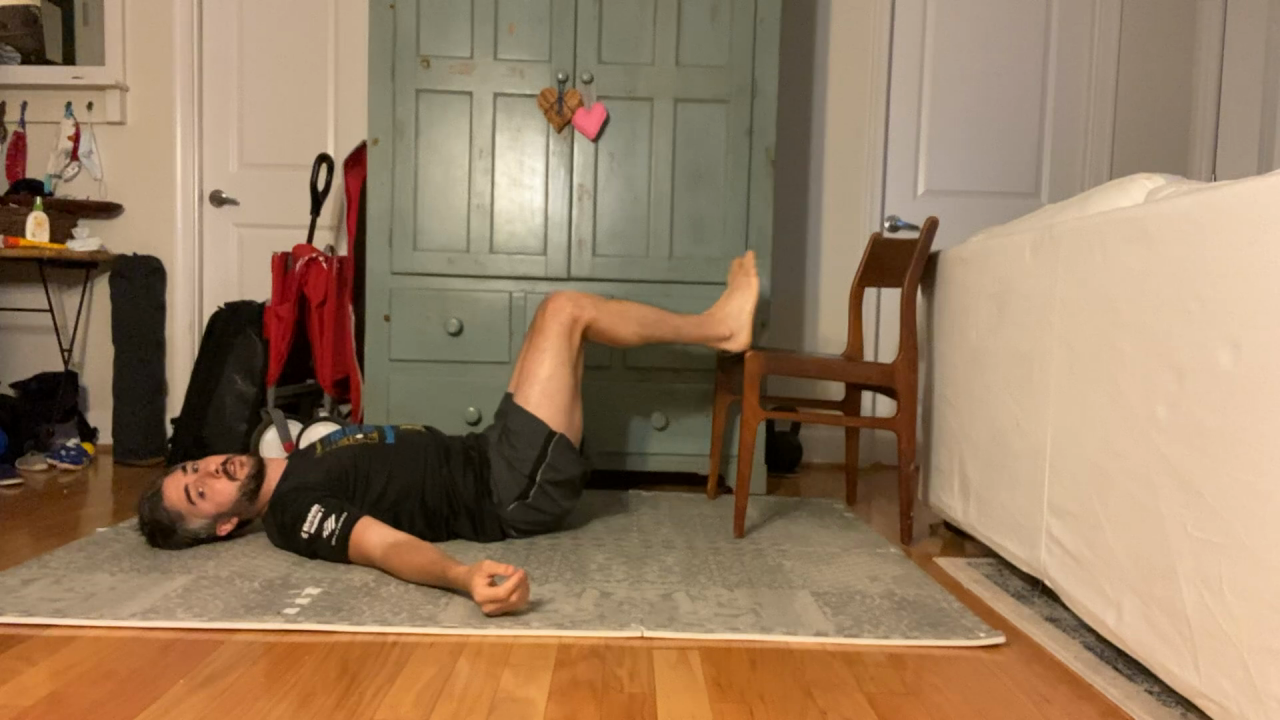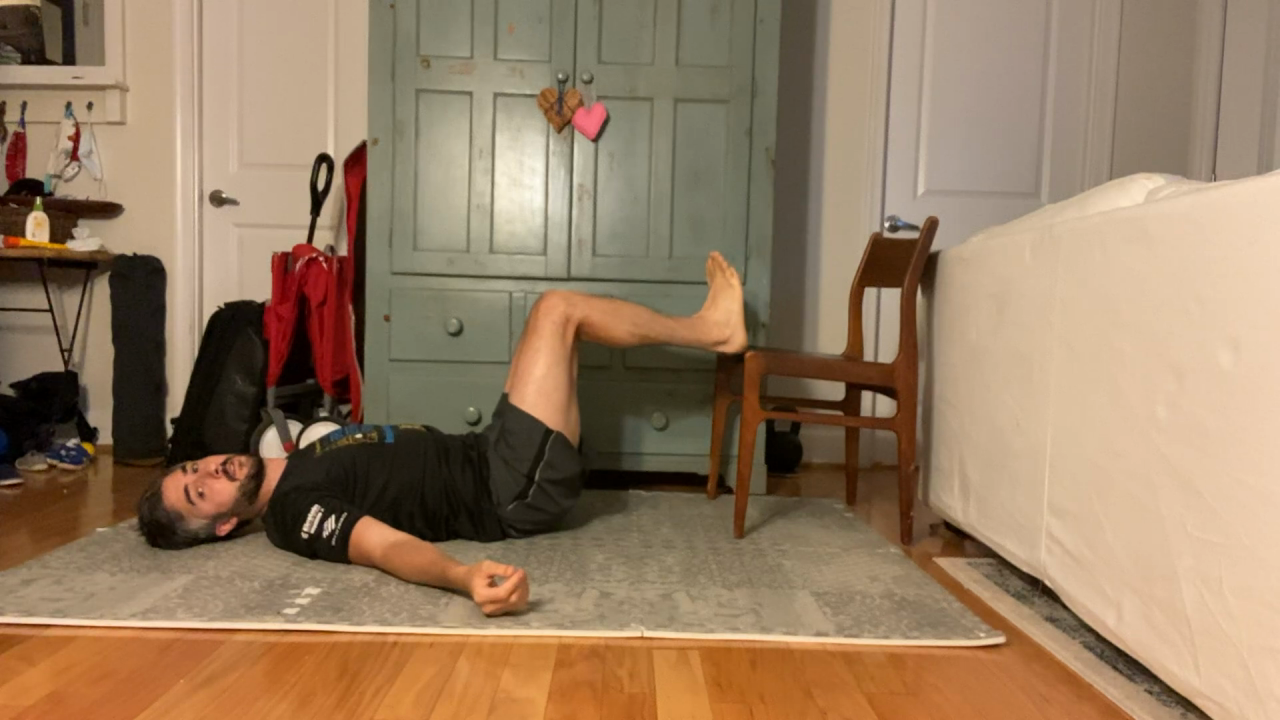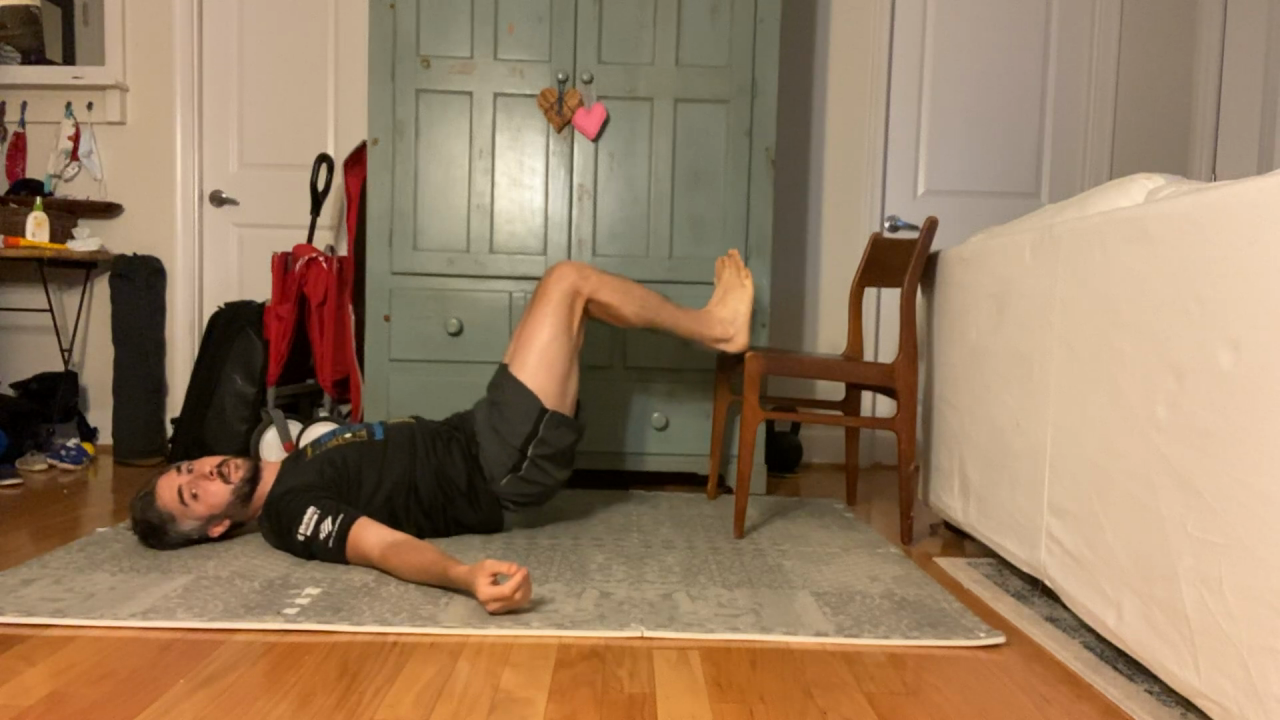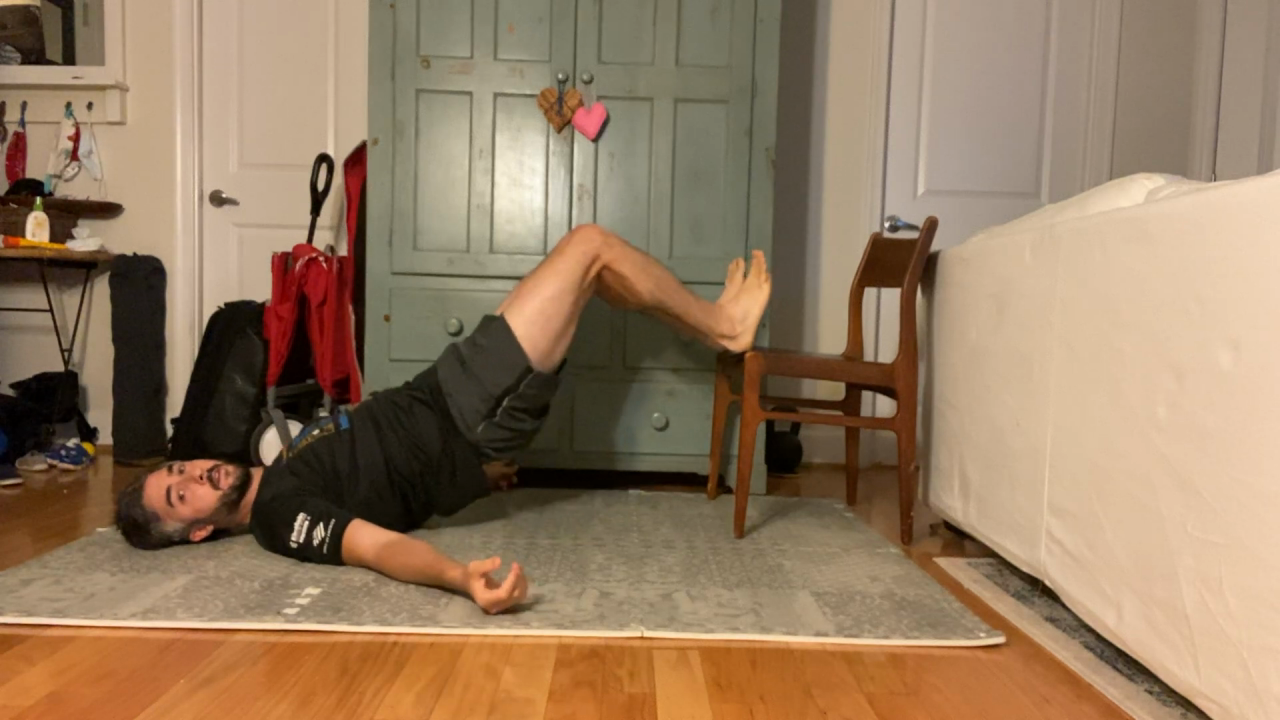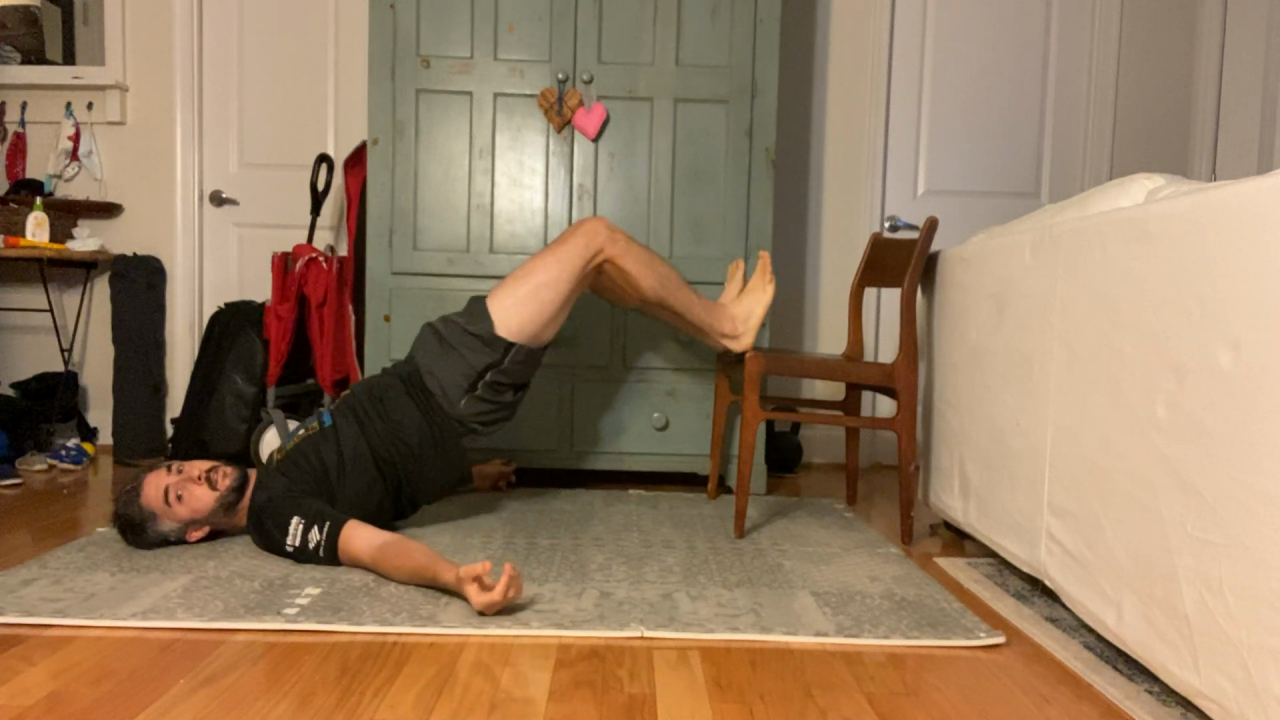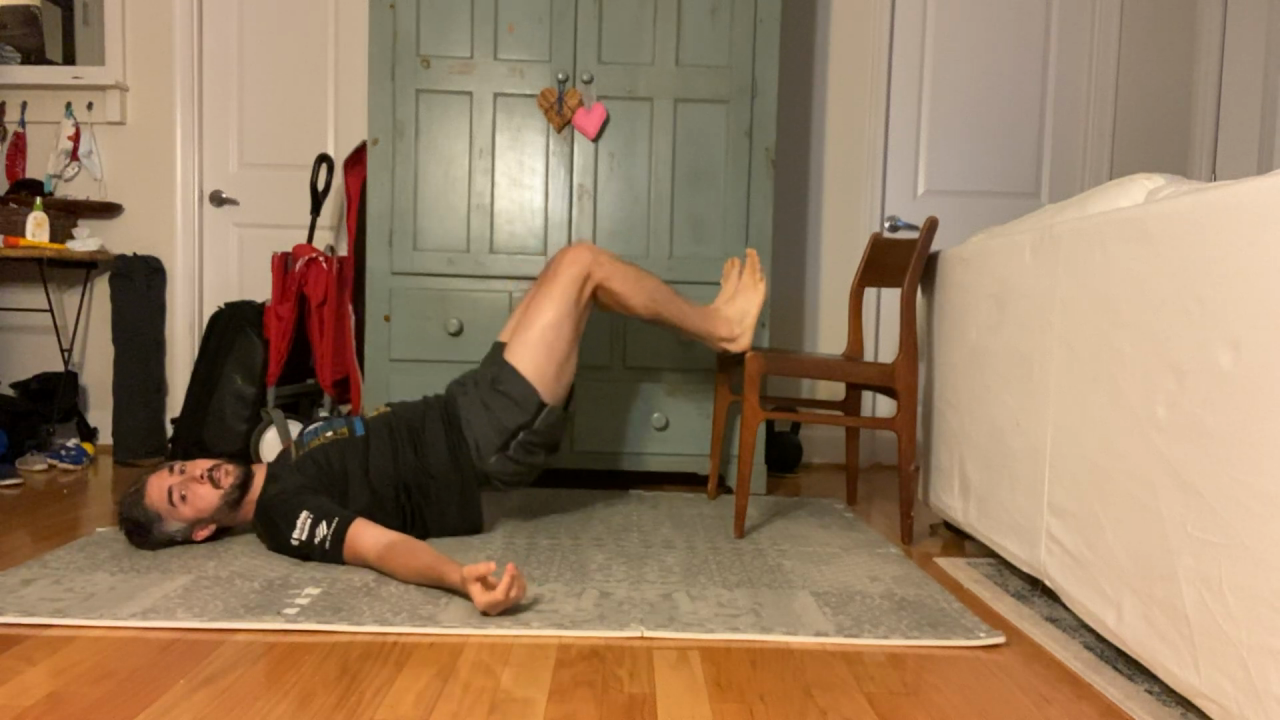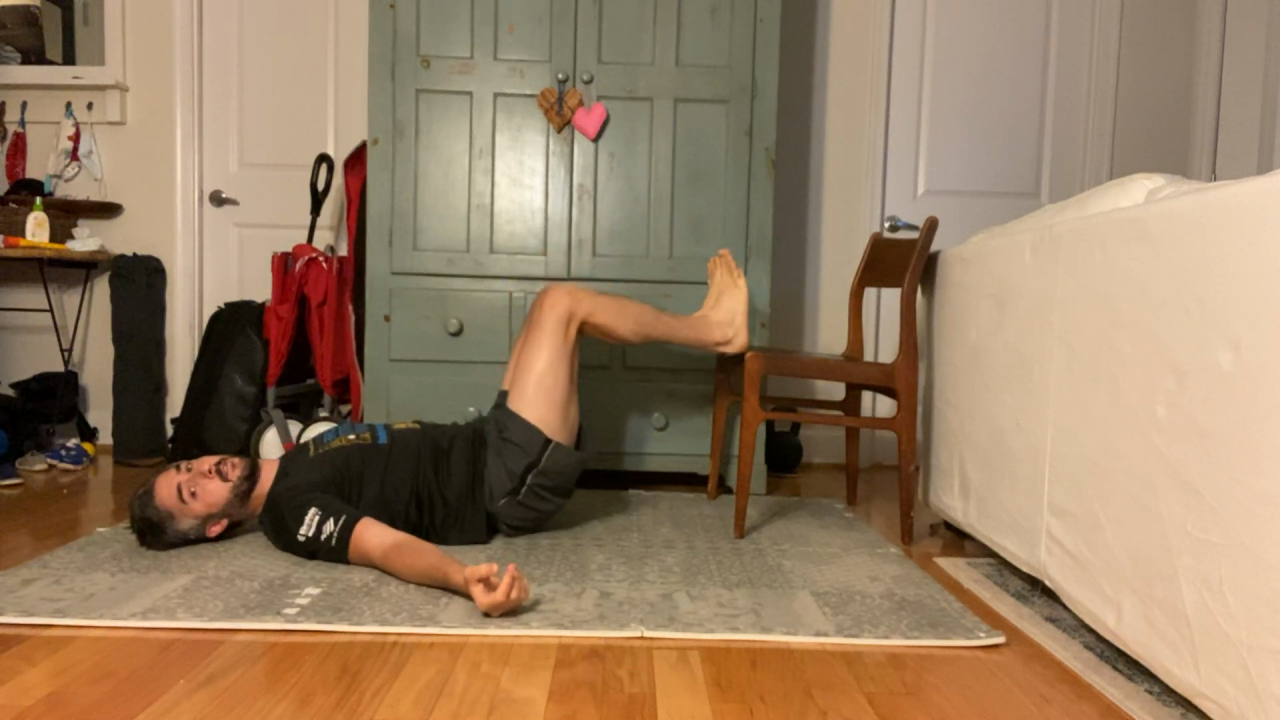
dt=0.7s
person 1, frame 1
left shoulder: (300, 465)
right shoulder: (297, 515)
right elbow: (389, 548)
right wrist: (464, 577)
left hip: (487, 460)
right hip: (517, 490)
left knee: (566, 314)
right knee: (564, 309)
left ankle: (715, 326)
right ankle: (717, 326)
person 1, frame 2
left shoulder: (301, 467)
right shoulder: (298, 514)
right elbow: (390, 547)
right wrist: (463, 578)
left hip: (482, 458)
right hip: (517, 492)
left knee: (562, 316)
right knee: (558, 309)
left ankle: (705, 328)
right ankle: (709, 330)
person 1, frame 3
left shoulder: (296, 473)
right shoulder: (293, 515)
right elbow: (389, 548)
right wrist: (465, 575)
left hip: (473, 443)
right hip: (504, 464)
left knee: (570, 286)
right knee: (568, 279)
left ankle: (708, 324)
right ankle: (715, 327)
person 1, frame 4
left shoulder: (281, 479)
right shoulder: (282, 520)
right elbow: (382, 548)
right wrist: (461, 578)
left hip: (445, 398)
right hip: (477, 416)
left knee: (590, 256)
right knee: (592, 243)
left ankle: (714, 322)
right ankle: (721, 326)
person 1, frame 5
left shoulder: (273, 480)
right shoulder: (277, 519)
right elbow: (374, 546)
right wrist: (455, 579)
left hip: (429, 381)
right hip: (458, 388)
left knee: (592, 251)
right knee: (597, 236)
left ankle: (712, 320)
right ankle: (723, 326)
person 1, frame 6
left shoulder: (285, 472)
right shoulder: (286, 516)
right elbow: (383, 547)
right wrist: (462, 579)
left hip: (461, 417)
right hip: (492, 433)
left knee: (579, 271)
right knee: (582, 261)
left ankle: (710, 322)
right ankle: (720, 327)
person 1, frame 7
left shoulder: (295, 465)
right shoulder: (293, 514)
right elbow: (389, 547)
right wrist: (463, 578)
left hip: (483, 450)
right hip: (512, 480)
left knee: (556, 308)
right knee: (560, 303)
left ankle: (705, 327)
right ankle: (713, 329)
